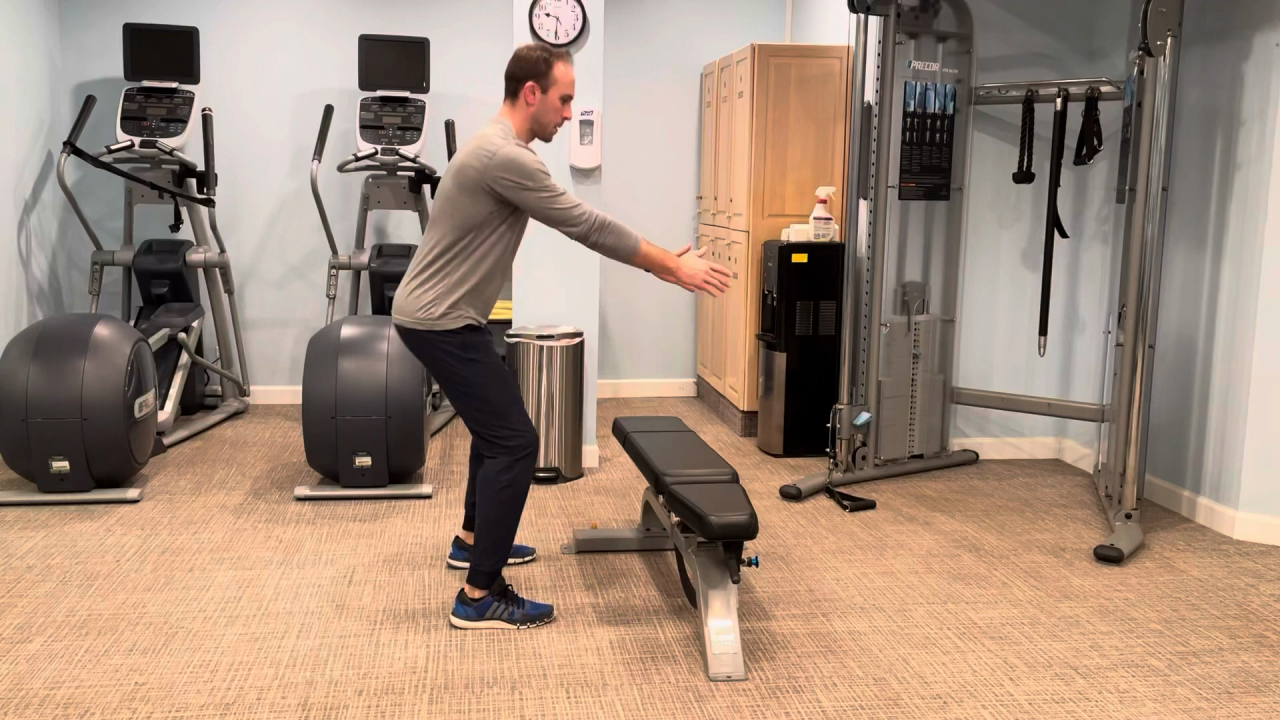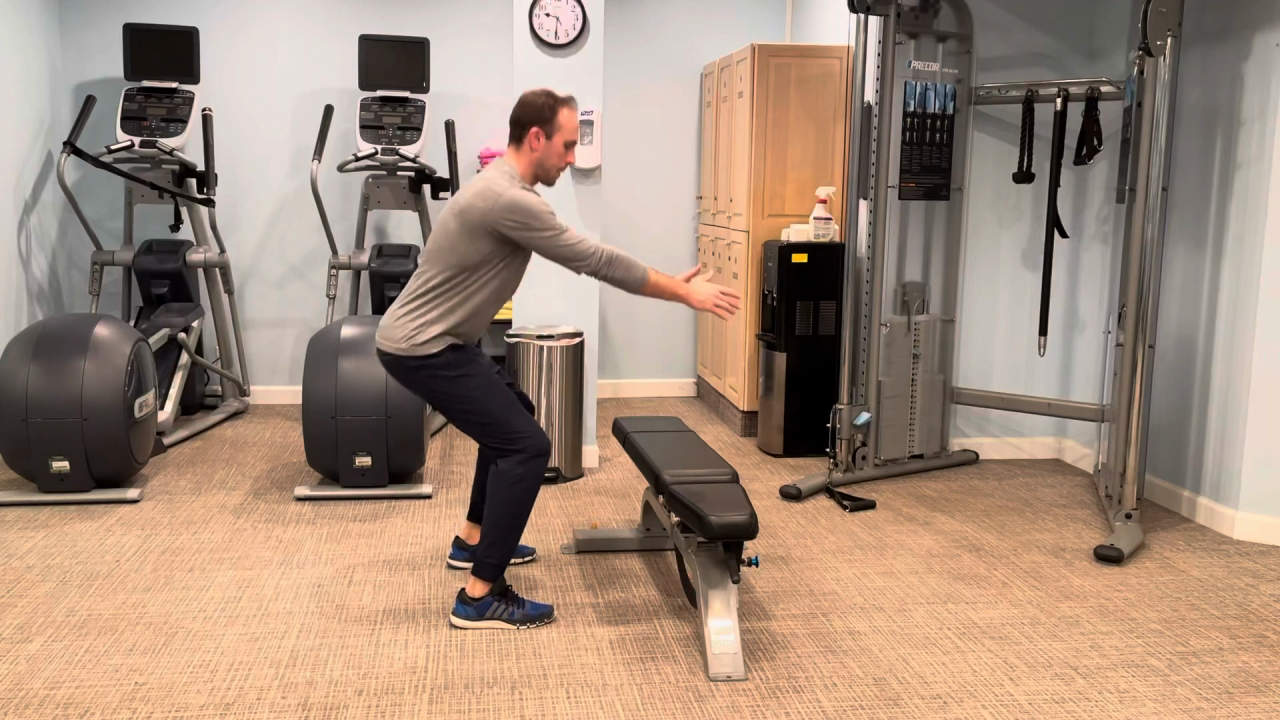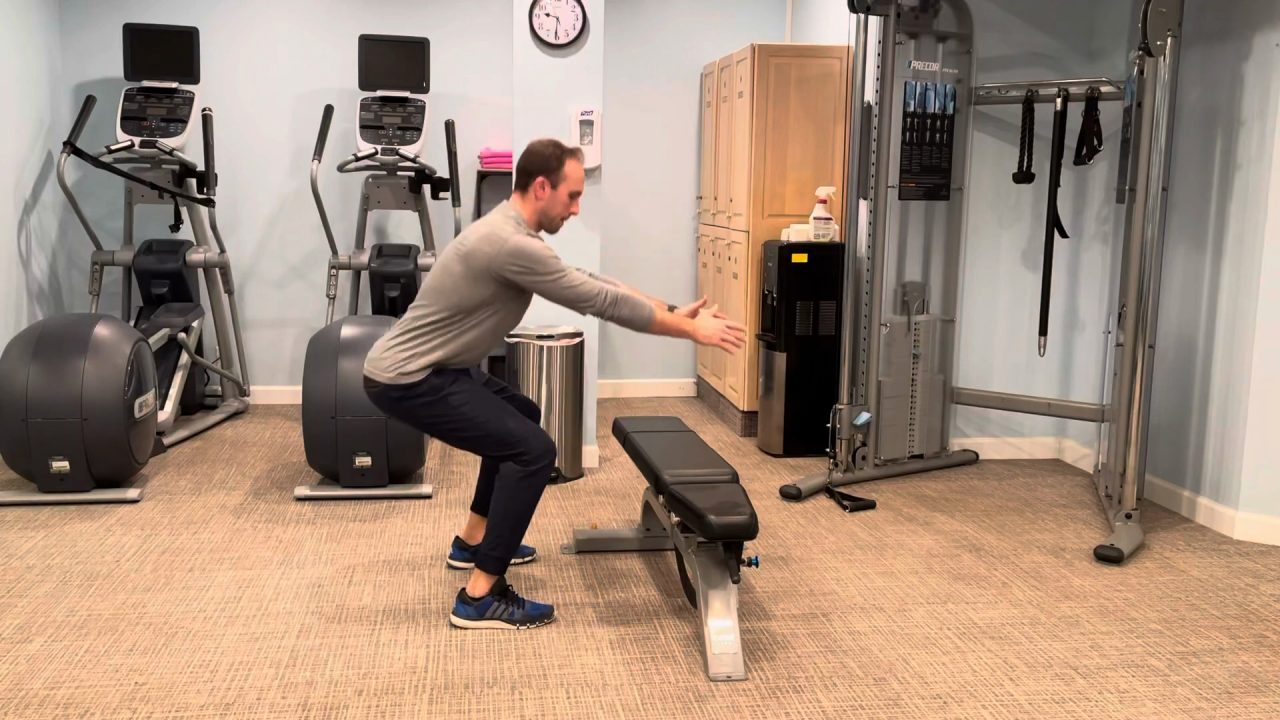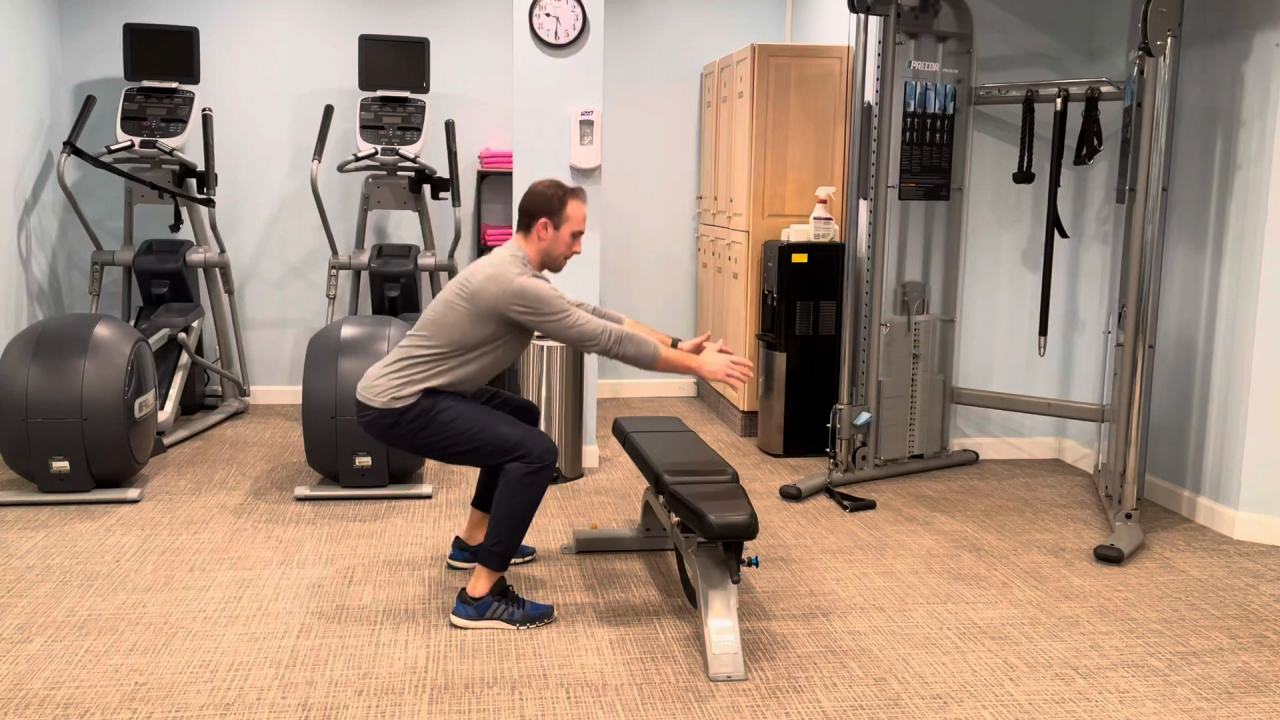
dt=0.2s
person 1, frame 1
left shoulder: (501, 150)
right shoulder: (503, 156)
left elbow: (582, 222)
right elbow: (587, 225)
left wrist: (662, 259)
right wrist: (674, 268)
left hip: (440, 313)
right hip: (438, 320)
left knee: (498, 421)
right knee: (514, 440)
left ankle: (473, 537)
right ankle: (479, 597)
person 1, frame 2
left shoulder: (506, 189)
right shoulder: (508, 200)
left elbow: (587, 251)
right elbow: (596, 261)
left wrist: (670, 280)
right wrist: (686, 294)
left hip: (430, 338)
right hip: (420, 348)
left knee: (512, 416)
right knee: (526, 445)
left ankle: (474, 538)
right ankle: (480, 596)
person 1, frame 3
left shoulder: (511, 233)
right shoulder: (512, 245)
left elbow: (589, 284)
right elbow: (601, 302)
left wrist: (672, 311)
right wrist: (692, 331)
left hip: (419, 367)
right hip: (403, 379)
left knee: (518, 417)
right knee: (532, 450)
left ankle: (473, 539)
right ankle: (480, 596)
person 1, frame 4
left shoulder: (515, 271)
right shoulder: (515, 286)
left elbow: (592, 316)
right elbow: (606, 341)
left wrist: (677, 344)
right wrist: (697, 367)
left hip: (406, 392)
right hip: (395, 407)
left knee: (519, 419)
right knee: (534, 452)
left ankle: (473, 540)
right ankle: (480, 597)
